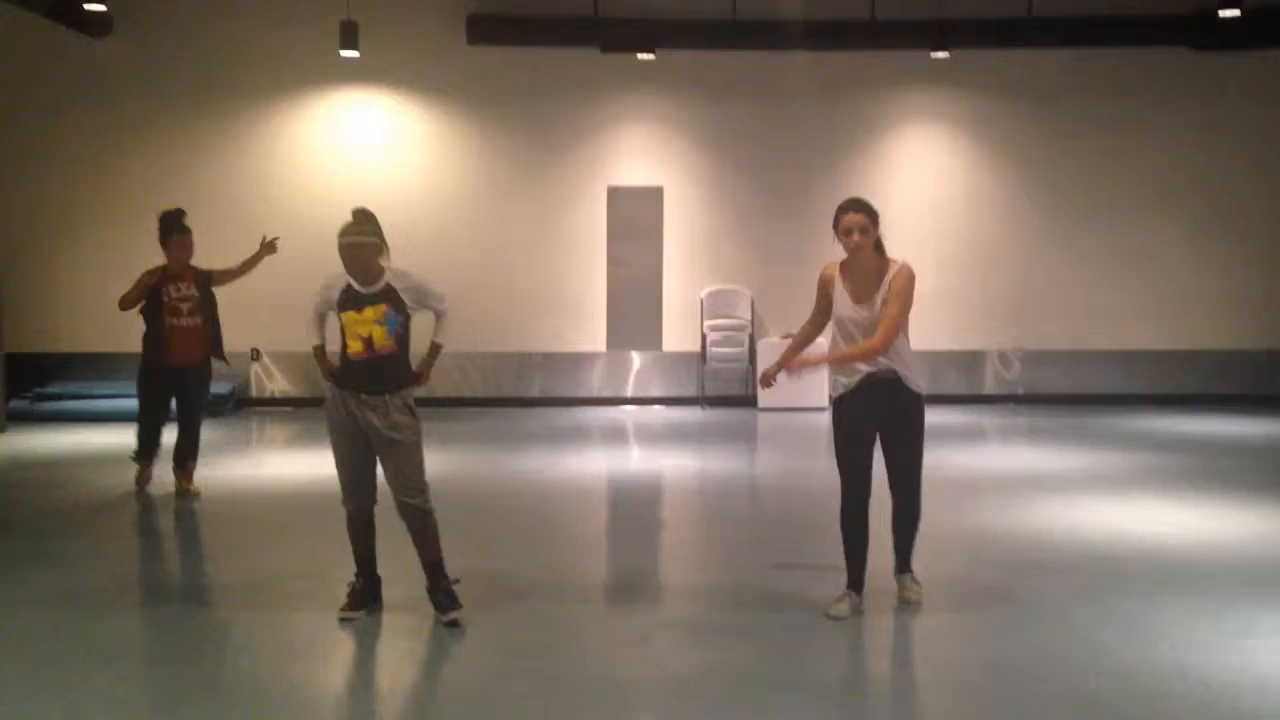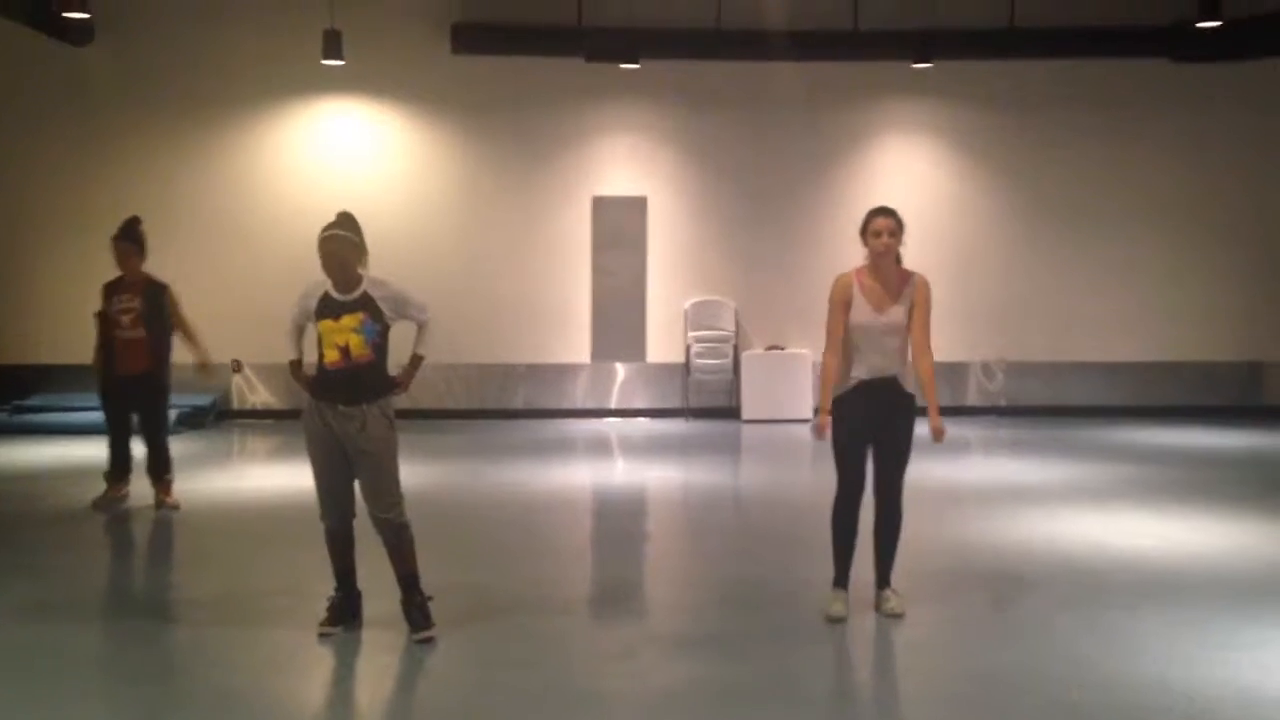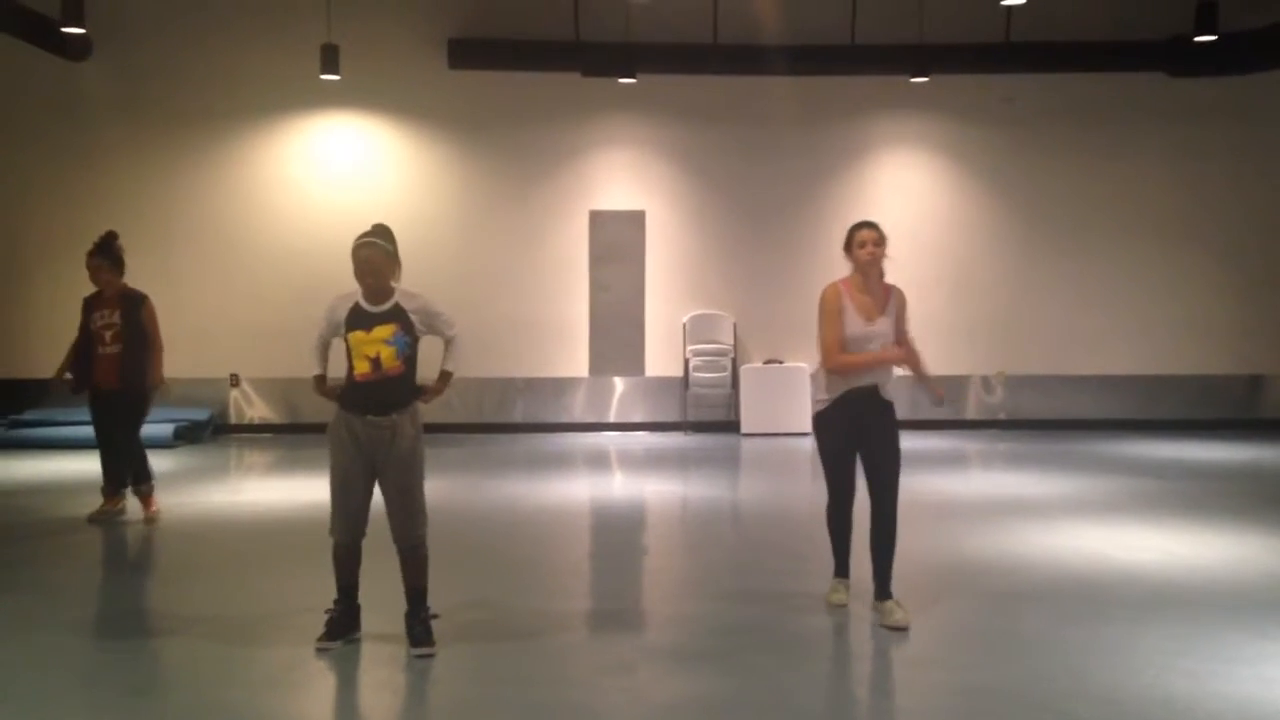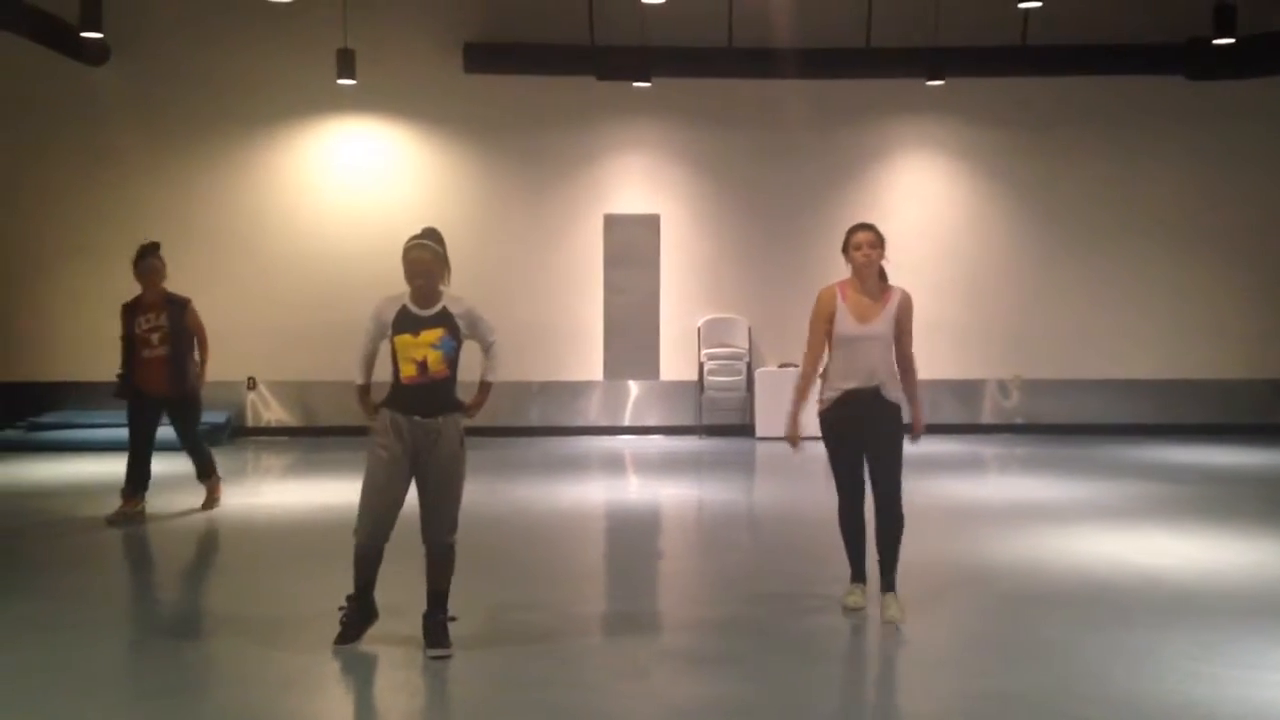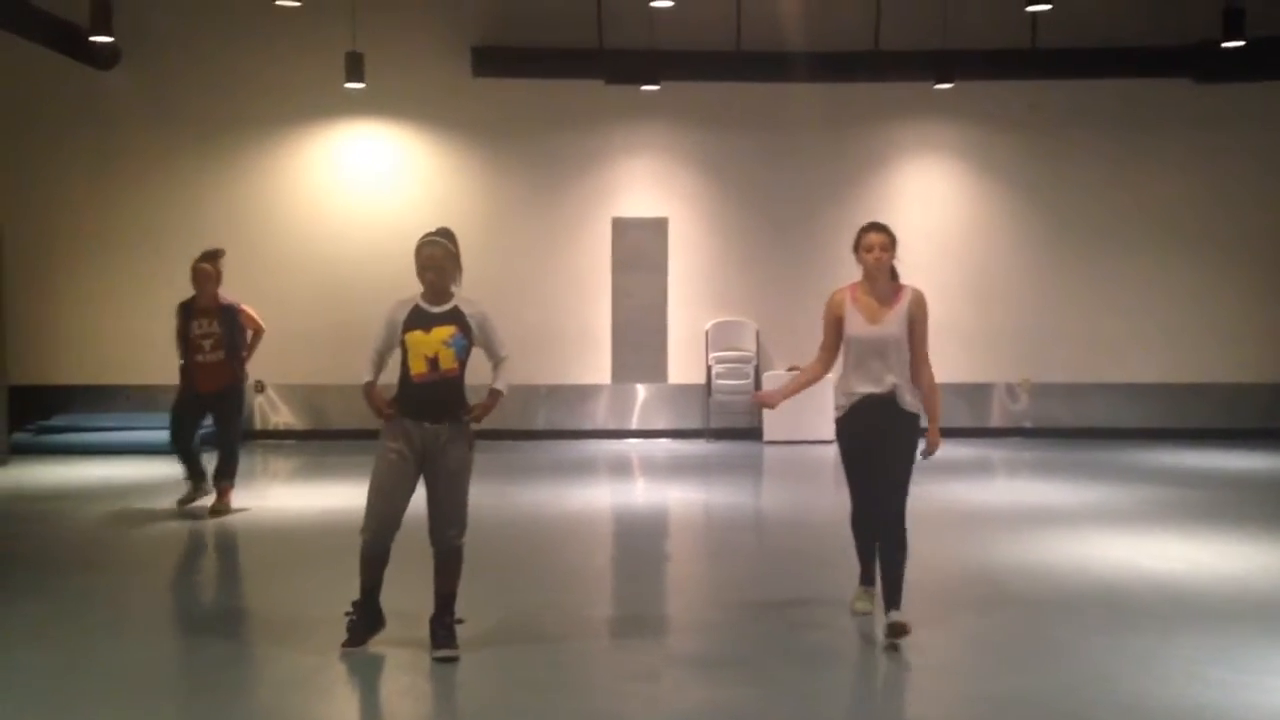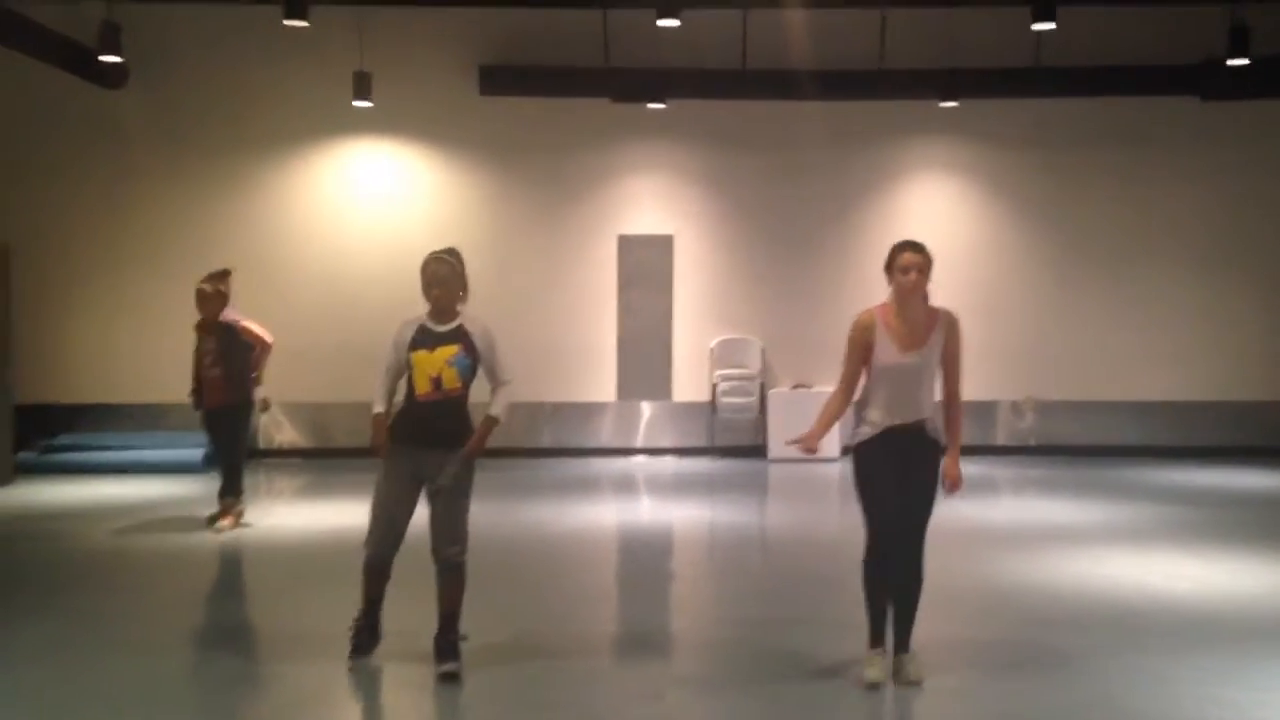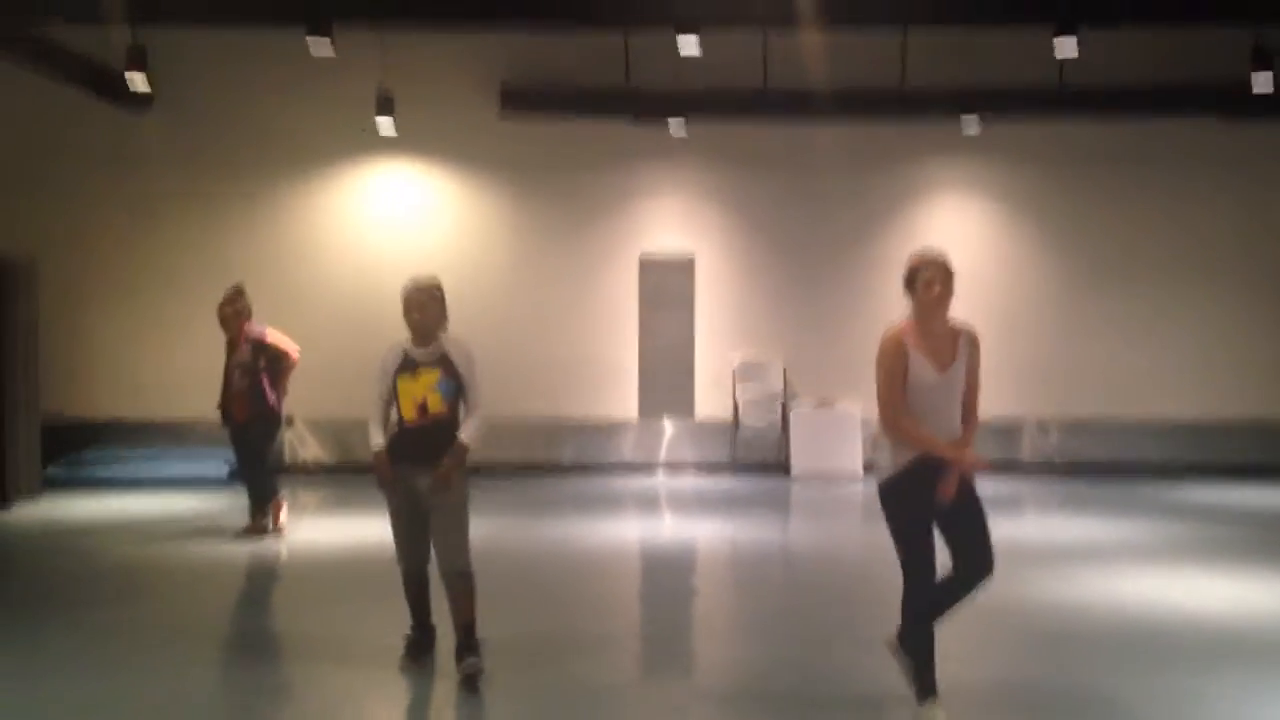
dt=0.5s
person 1, frame 1
left shoulder: (406, 285)
right shoulder: (334, 288)
left elbow: (442, 309)
right elbow: (316, 317)
left wrist: (430, 359)
right wrist: (321, 358)
left hip: (393, 403)
right hip: (345, 403)
left knee: (412, 496)
right knee: (356, 499)
left ankle: (440, 585)
right ankle: (366, 585)
person 1, frame 2
left shoulder: (384, 294)
right shoulder: (312, 297)
left elbow: (424, 319)
right elbow: (295, 328)
left wrist: (411, 368)
right wrist: (297, 369)
left hip: (371, 413)
right hip: (323, 414)
left knee: (387, 510)
right knee: (334, 513)
left ankle: (414, 600)
right ankle: (346, 600)
person 1, frame 3
left shoulder: (416, 308)
right shoulder: (341, 308)
left elbow: (451, 335)
right elbow: (322, 343)
left wrist: (442, 380)
right wrist: (320, 381)
left hip: (399, 425)
right hip: (351, 425)
left knee: (409, 527)
right knee: (346, 525)
left ankle: (418, 618)
right ankle: (345, 612)
person 1, frame 4
left shoulder: (462, 312)
right shoulder: (387, 310)
left elbow: (490, 344)
right elbow: (368, 350)
left wrist: (482, 394)
right wrist: (364, 395)
left hip: (443, 429)
right hip: (394, 425)
left knee: (440, 531)
right knee: (371, 523)
left ankle: (436, 620)
right ankle: (360, 607)
person 1, frame 5
left shoulder: (472, 314)
right shoulder: (401, 312)
left elbow: (500, 359)
right elbow: (378, 355)
left wrist: (492, 398)
right wrist: (371, 389)
left hip: (452, 432)
right hip: (403, 428)
left knee: (448, 532)
right knee: (378, 523)
left ankle: (444, 623)
right ankle: (367, 611)
person 1, frame 6
left shoulder: (477, 333)
right shoulder: (408, 330)
left elbow: (501, 384)
right elbow: (388, 379)
left wrist: (487, 426)
right wrist: (379, 419)
left hip: (453, 452)
right hip: (404, 448)
left knee: (450, 548)
right knee: (380, 539)
left ankle: (448, 641)
right ankle: (368, 623)
person 1, frame 7
left shoulder: (458, 353)
right shoulder: (394, 357)
left elbow: (474, 409)
right elbow: (380, 410)
left wrist: (459, 455)
right wrist: (379, 454)
left hip: (445, 466)
right hip: (402, 467)
left knee: (454, 558)
right knee: (411, 558)
left ankle: (467, 647)
right ankle: (421, 634)
person 2, frame 1
left shoulder: (901, 275)
right shoulder: (831, 277)
left elbow: (880, 343)
right elbow: (813, 327)
left wrist: (819, 361)
right wrist: (777, 366)
left hip: (900, 391)
right hip: (852, 393)
left knee: (907, 490)
right knee: (854, 493)
left ankle: (904, 571)
right ankle: (853, 588)
person 2, frame 2
left shoulder: (916, 285)
right shoulder: (845, 284)
left elbow: (921, 349)
right elbow: (834, 350)
left wrist: (933, 410)
right wrist: (825, 408)
left hip: (896, 396)
right hip: (851, 396)
left knee: (890, 495)
right knee: (849, 491)
left ankle: (884, 585)
right ankle: (840, 587)
person 2, frame 3
left shoulder: (896, 297)
right shoulder: (834, 295)
left elbow: (906, 349)
right elbow: (833, 361)
left wrist: (930, 385)
right wrist: (886, 357)
left hip: (877, 405)
right hip: (836, 407)
left knee: (886, 500)
right knee: (841, 497)
left ankle: (884, 597)
right ankle: (841, 576)
person 2, frame 4
left shoulder: (900, 300)
right shoulder: (829, 298)
left elbow: (904, 359)
right elbow: (812, 360)
left wrist: (915, 411)
right wrist: (795, 414)
left hip: (884, 406)
right hip: (840, 407)
left knee: (889, 498)
right knee: (849, 498)
left ankle: (889, 590)
right ankle: (857, 580)
person 2, frame 5
left shoulder: (912, 300)
right shoulder: (840, 301)
left elbow: (921, 366)
right elbow: (824, 363)
left wrist: (934, 422)
right wrist: (781, 392)
left hip: (900, 413)
right hip: (855, 413)
left knee: (892, 509)
right knee: (864, 504)
left ankle: (893, 608)
right ankle: (867, 583)
person 2, frame 6
left shoulder: (946, 324)
right shoulder: (868, 323)
left elbow: (951, 395)
right elbow: (845, 390)
left wrist: (953, 454)
right wrist: (816, 432)
left hip: (923, 442)
right hip: (875, 440)
left knee: (911, 546)
right knee: (882, 537)
left ankle: (903, 648)
right ankle: (876, 647)
person 2, frame 7
left shoulder: (967, 340)
right shoulder: (896, 342)
left elbow: (969, 413)
right elbow: (893, 421)
left wrist: (954, 470)
right wrist: (953, 455)
left hip: (948, 467)
right hip: (905, 472)
left knee: (977, 564)
right knee: (920, 579)
left ankle: (907, 638)
person 3, frame 1
left shoulder: (203, 278)
right shoulder: (152, 279)
left elbow: (237, 272)
right elbow: (124, 304)
left wrist: (261, 253)
right wrist: (143, 288)
left hip: (196, 365)
right hip: (159, 365)
left knee: (191, 422)
right knee: (152, 418)
left ankle: (184, 475)
right ankle: (145, 462)
person 3, frame 2
left shoulder: (159, 291)
right shoulder: (110, 290)
left elbow: (181, 324)
right elbow: (103, 329)
left wrist: (199, 351)
right wrist: (99, 362)
left hip: (149, 375)
right hip: (116, 376)
left knee: (155, 433)
right knee: (118, 432)
left ankle: (163, 488)
right ankle: (117, 485)
person 3, frame 3
left shoulder: (139, 302)
right shoulder: (90, 304)
left elbow: (155, 339)
right elbow: (82, 340)
left wrist: (157, 370)
right wrist: (64, 368)
left hip: (132, 386)
right hip: (101, 387)
left knee: (128, 439)
right knee: (107, 442)
left ankle: (147, 495)
right ankle: (114, 497)
person 3, frame 4
left shoulder: (181, 305)
right shoulder: (129, 310)
left elbow: (201, 336)
right elbow: (127, 346)
left wrist: (202, 369)
right wrist: (126, 377)
left hip: (179, 388)
right hip: (143, 390)
left knee: (191, 439)
right knee: (139, 445)
left ankle: (212, 483)
right ankle: (133, 501)
person 3, frame 5
left shoulder: (232, 310)
right shoulder: (184, 310)
left elbow: (259, 329)
left wrist: (245, 358)
right wrist: (187, 360)
left hip: (227, 387)
right hip: (194, 387)
left knee: (227, 439)
right knee: (180, 437)
left ankle: (224, 492)
right ankle: (197, 483)
person 3, frame 6
left shoulder: (233, 325)
right shoulder: (202, 328)
left elbow: (266, 342)
left wrist: (254, 375)
right wrist: (198, 392)
left hip: (235, 401)
right hip: (211, 403)
left knee: (232, 455)
right knee: (222, 455)
left ankle: (230, 506)
right ankle: (232, 503)
person 3, frame 7
left shoulder: (259, 338)
right shoulder: (232, 344)
left elbow: (293, 354)
left wrist: (280, 385)
right wrist: (226, 408)
left hip: (262, 412)
right hip: (238, 416)
left knee: (259, 461)
right knee: (247, 468)
left ankle: (277, 505)
right ankle: (259, 517)
